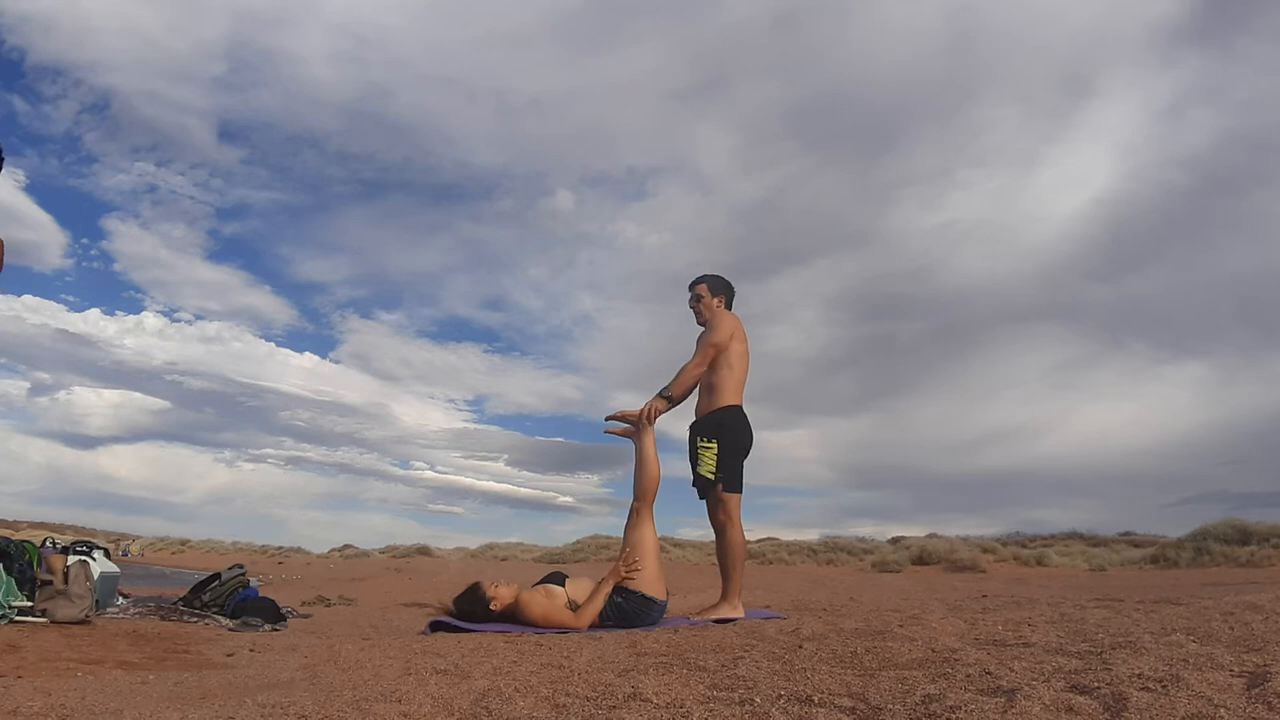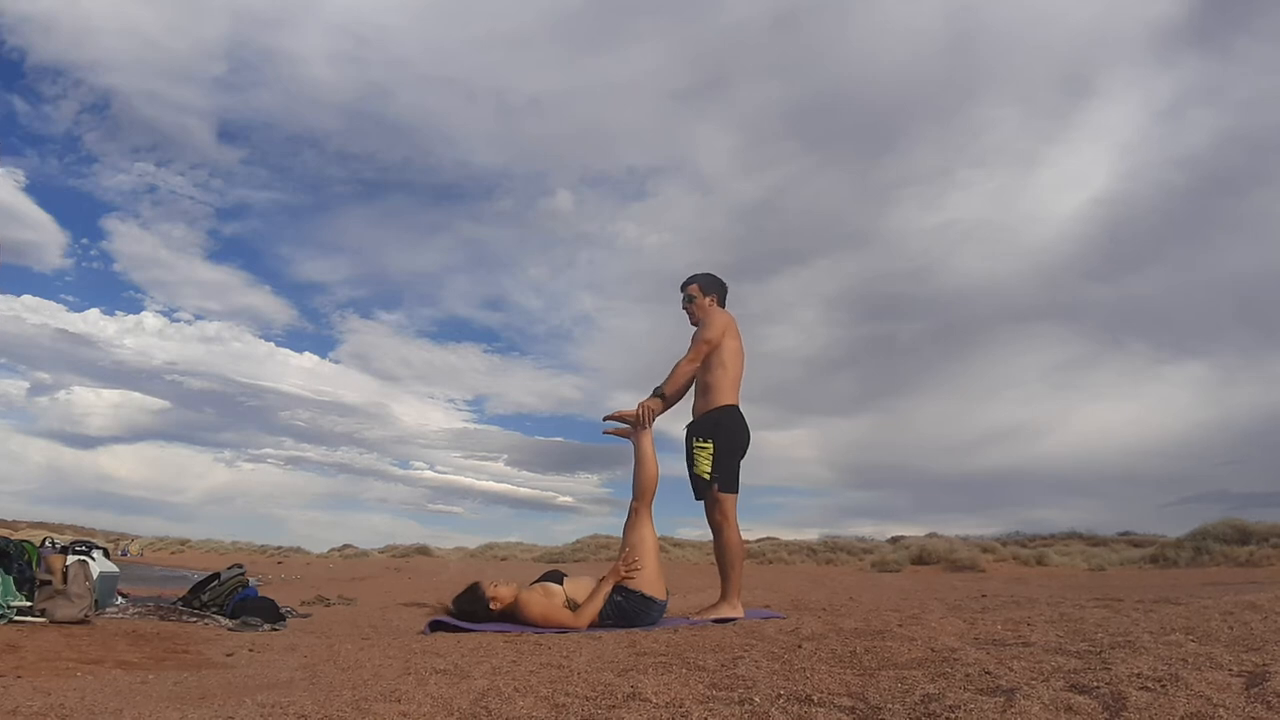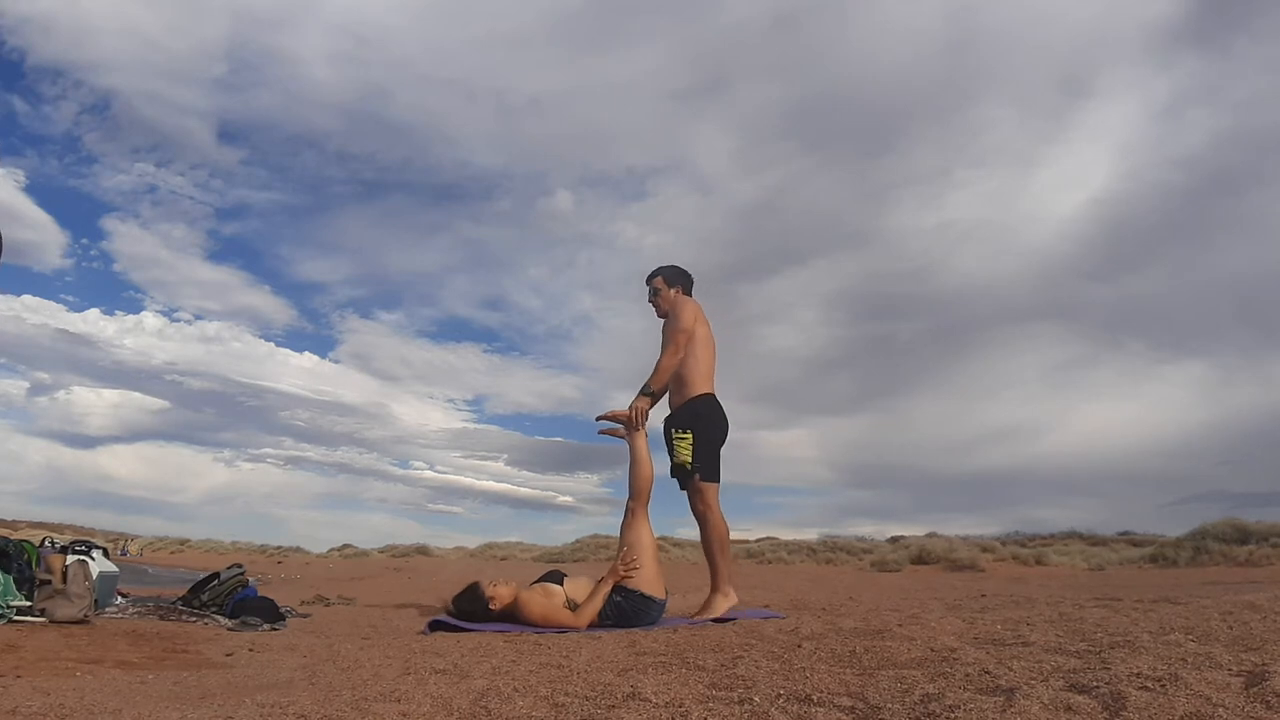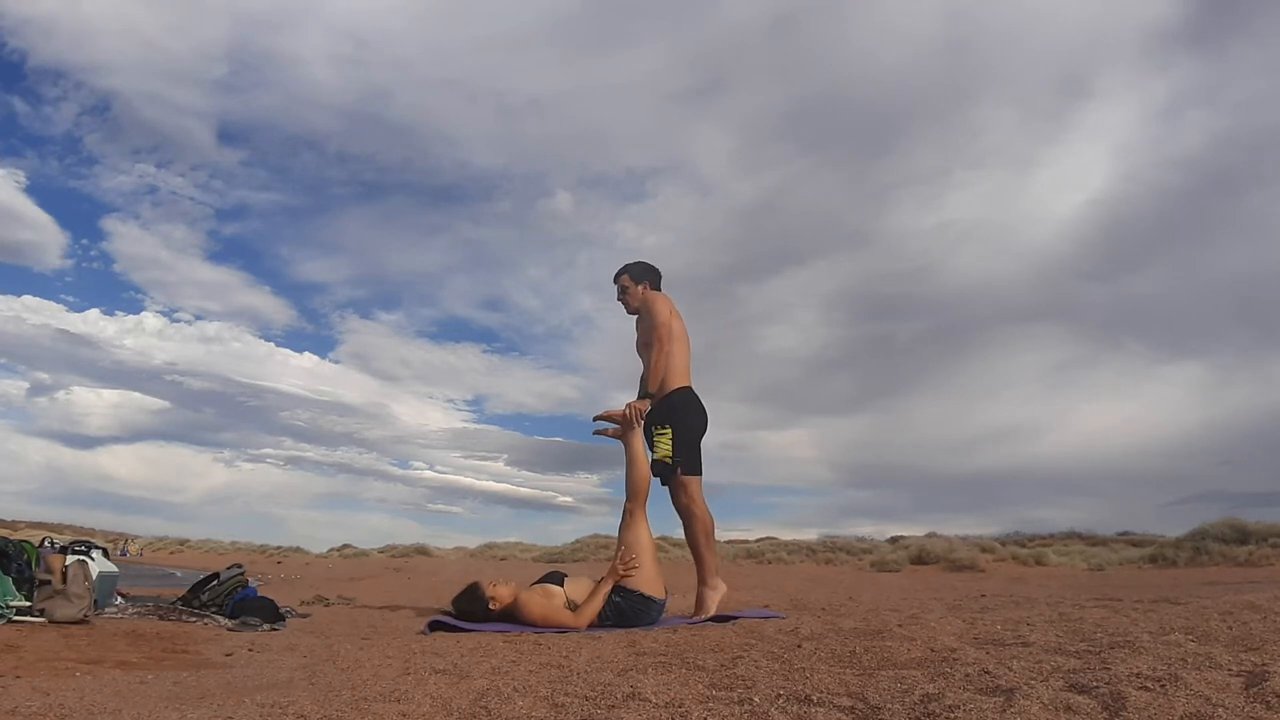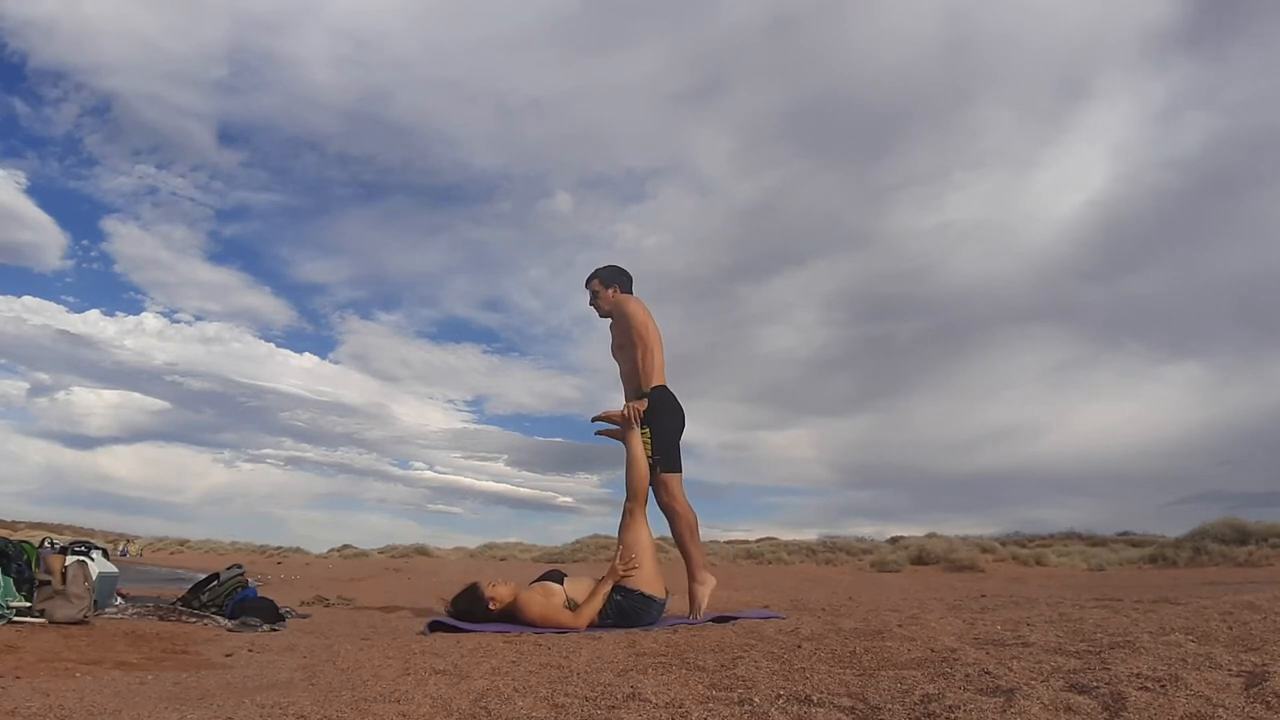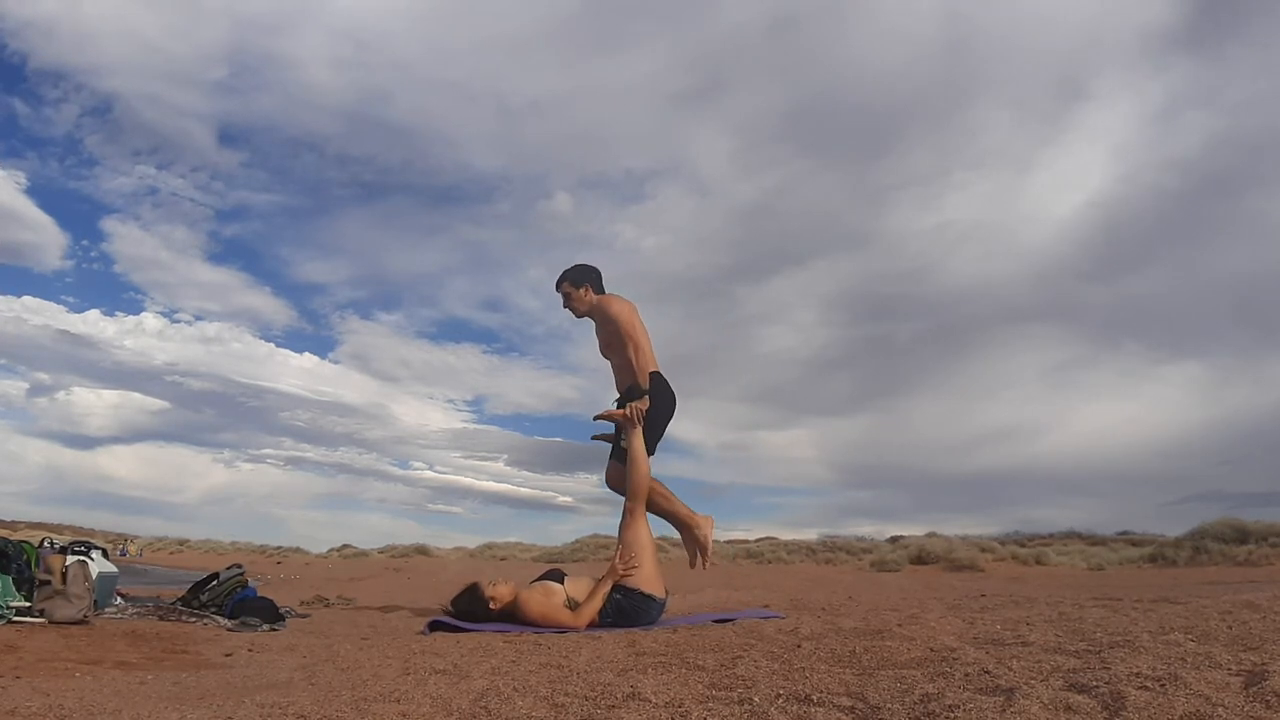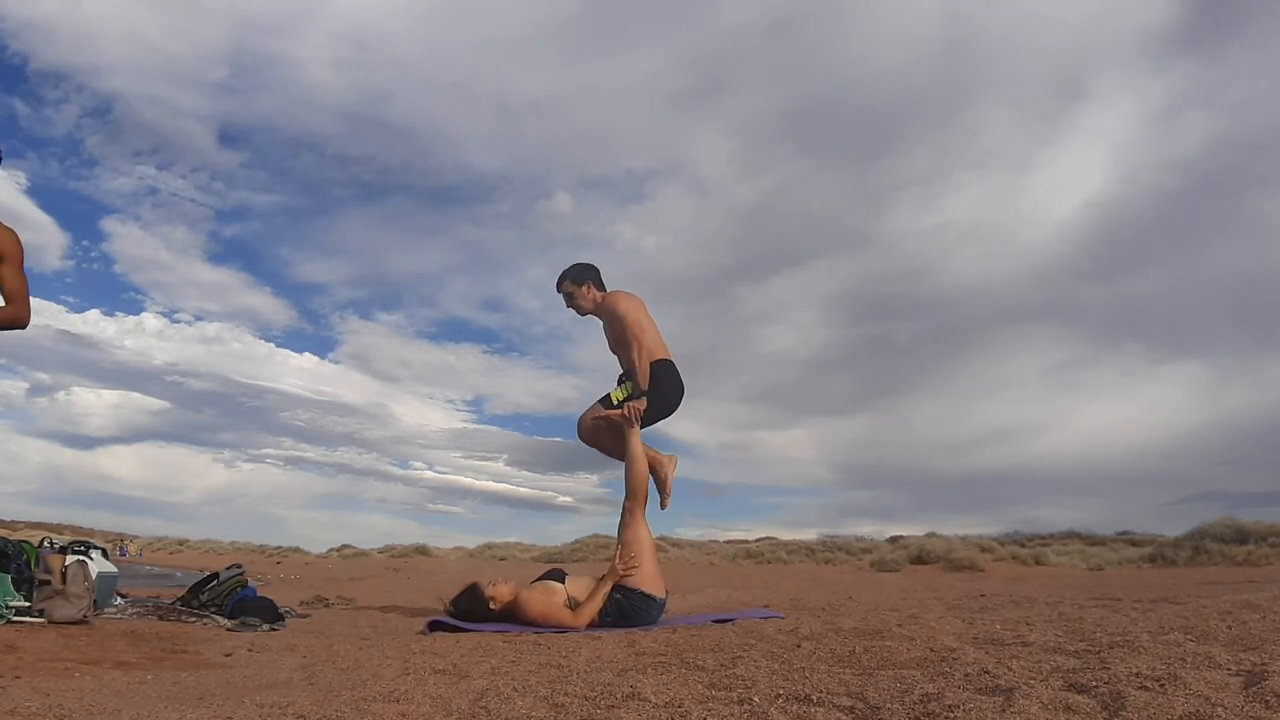
dt=0.7s
person 1, frame 1
left shoulder: (725, 322)
right shoulder: (711, 338)
left elbow: (697, 365)
right elbow: (691, 384)
left wrist: (662, 398)
right wrist: (653, 410)
left hip: (724, 426)
right hip: (715, 428)
left knee: (727, 516)
right knee: (721, 518)
left ankle: (732, 602)
right ankle: (729, 600)
person 1, frame 2
left shoulder: (718, 319)
right shoulder: (708, 335)
left elbow: (690, 362)
right elbow: (686, 383)
left wrist: (656, 396)
right wrist: (653, 410)
left hip: (720, 425)
right hip: (712, 428)
left knee: (723, 515)
right knee: (717, 517)
left ankle: (731, 601)
right ankle: (728, 600)
person 1, frame 3
left shoulder: (685, 307)
right shoulder: (678, 324)
left elbow: (673, 355)
right elbow: (669, 378)
left wrist: (645, 396)
right wrist: (639, 413)
left hip: (699, 414)
right hip: (692, 418)
left knee: (706, 503)
right knee: (702, 506)
left ankle: (723, 589)
right ankle: (720, 590)
person 1, frame 4
left shoulder: (656, 302)
right shoulder: (648, 320)
left elbow: (660, 349)
left wrist: (644, 398)
right wrist: (641, 410)
left hip: (677, 408)
right hip: (671, 412)
left knee: (688, 497)
right knee: (684, 500)
left ankle: (710, 580)
right ankle: (708, 581)
person 1, frame 5
left shoulder: (627, 306)
right shoulder: (623, 324)
left elbow: (644, 348)
left wrist: (640, 398)
right wrist: (628, 415)
left hip: (656, 408)
right hip: (652, 410)
left knee: (670, 495)
right knee: (667, 496)
left ankle: (699, 576)
right ankle: (698, 574)
person 1, frame 6
left shoulder: (609, 305)
right shoulder: (604, 322)
left elbow: (635, 346)
left wrist: (641, 395)
right wrist: (621, 430)
left hip: (648, 396)
right hip: (641, 398)
left knee: (624, 476)
right knee: (618, 476)
left ankle: (694, 522)
right ankle: (689, 526)
person 1, frame 7
left shoulder: (614, 302)
right shoulder: (610, 318)
left elbow: (638, 345)
left wrist: (640, 396)
left hip: (660, 381)
right hip: (661, 386)
left knee: (588, 426)
left ankle: (656, 462)
person 2, frame 1
left shoulder: (526, 601)
right shoulder: (525, 603)
right elbow: (578, 621)
right wrist: (610, 580)
left hip: (631, 602)
right hip: (637, 603)
right knee: (641, 508)
left ankle: (641, 438)
right ankle: (645, 433)
person 2, frame 2
left shoulder: (525, 599)
right shoulder: (524, 602)
right elbow: (578, 621)
right wrist: (610, 579)
left hip: (631, 601)
right hip: (638, 602)
right knee: (639, 508)
left ankle: (639, 438)
right ankle: (642, 433)
person 2, frame 3
left shoulder: (525, 599)
right shoulder: (524, 602)
right elbow: (578, 621)
right wrist: (609, 579)
left hip: (634, 603)
right hip: (637, 603)
right knee: (636, 508)
left ankle: (634, 436)
right ankle: (636, 432)
person 2, frame 4
left shoulder: (526, 599)
right shoulder: (523, 603)
right elbow: (577, 621)
right wrist: (609, 579)
left hip: (629, 602)
right hip: (637, 603)
right knee: (634, 508)
left ankle: (629, 437)
right ankle: (633, 430)
person 2, frame 5
left shoulder: (524, 600)
right shoulder: (524, 603)
right elbow: (577, 621)
right wrist: (609, 579)
left hip: (632, 603)
right hip: (637, 603)
right knee: (633, 509)
left ankle: (631, 436)
right ankle: (632, 431)
person 2, frame 6
left shoulder: (523, 600)
right shoulder: (524, 602)
right elbow: (577, 620)
right wrist: (609, 578)
left hip: (630, 601)
right hip: (637, 602)
right knee: (634, 508)
left ankle: (630, 434)
right ankle: (633, 428)
person 2, frame 7
left shoulder: (524, 600)
right shoulder: (524, 602)
right elbow: (577, 621)
right wrist: (609, 579)
left hip: (632, 602)
right hip: (637, 603)
right knee: (633, 508)
left ankle: (628, 432)
right ankle: (631, 429)
